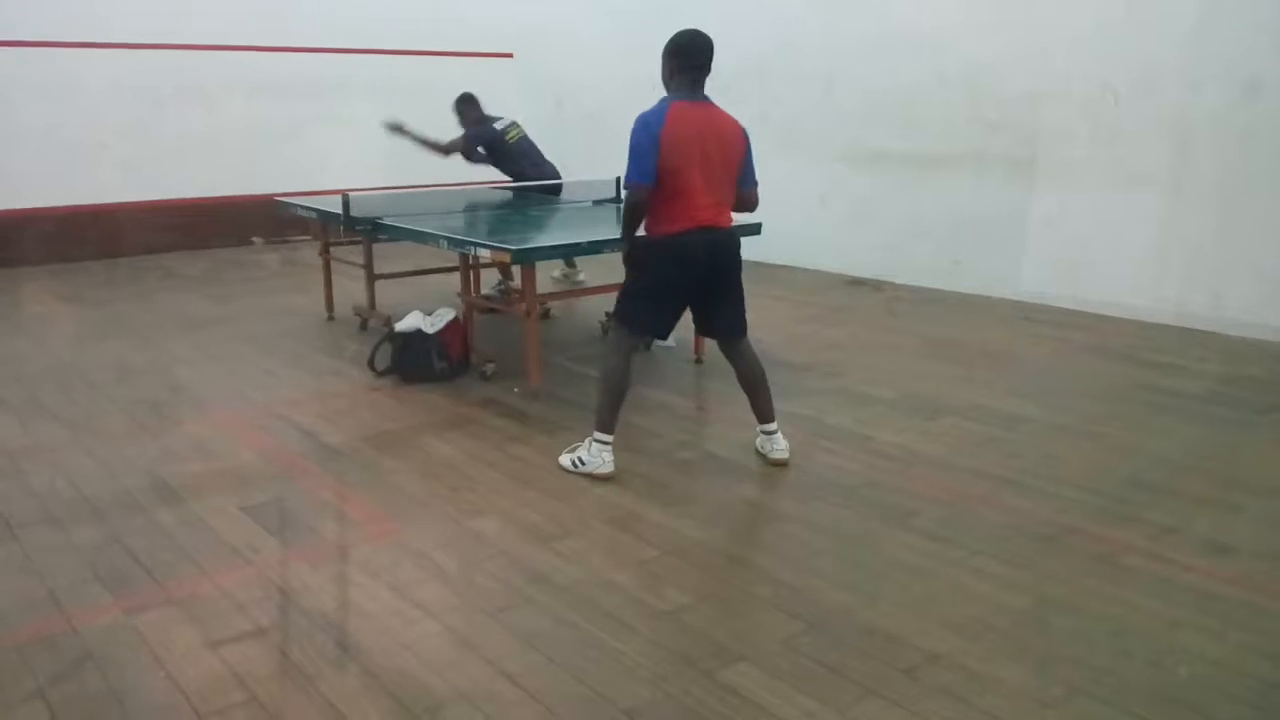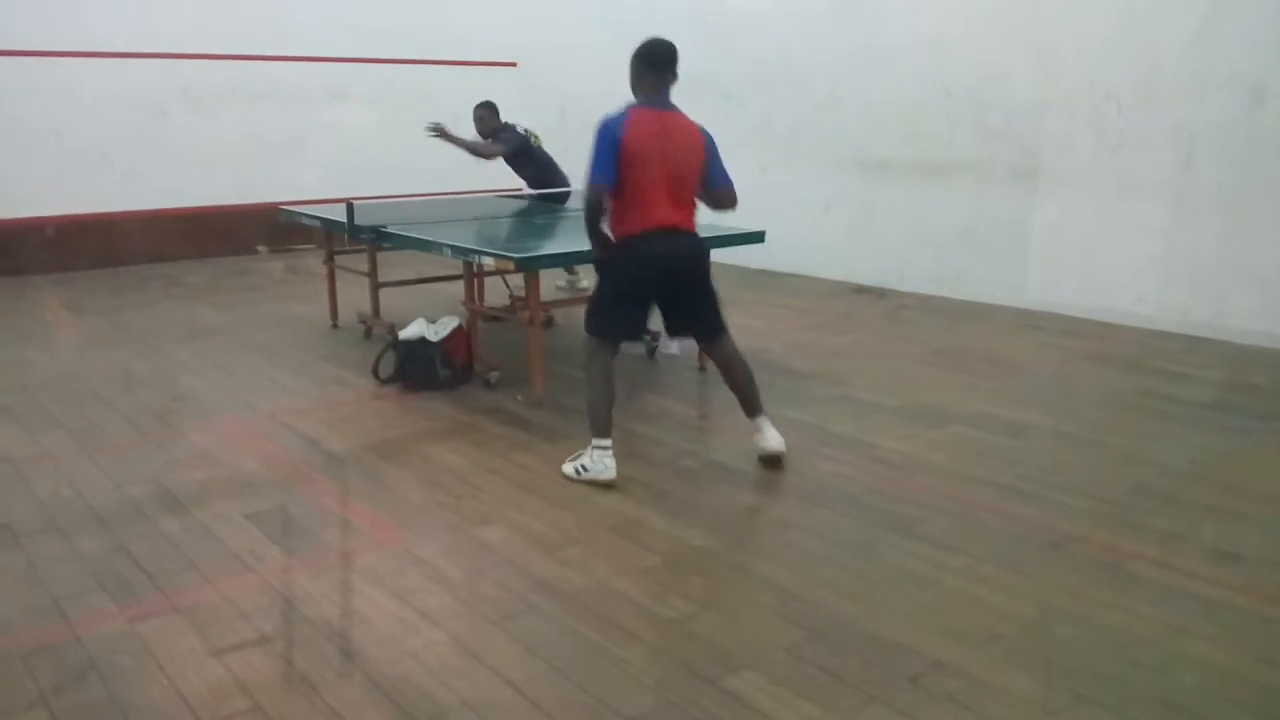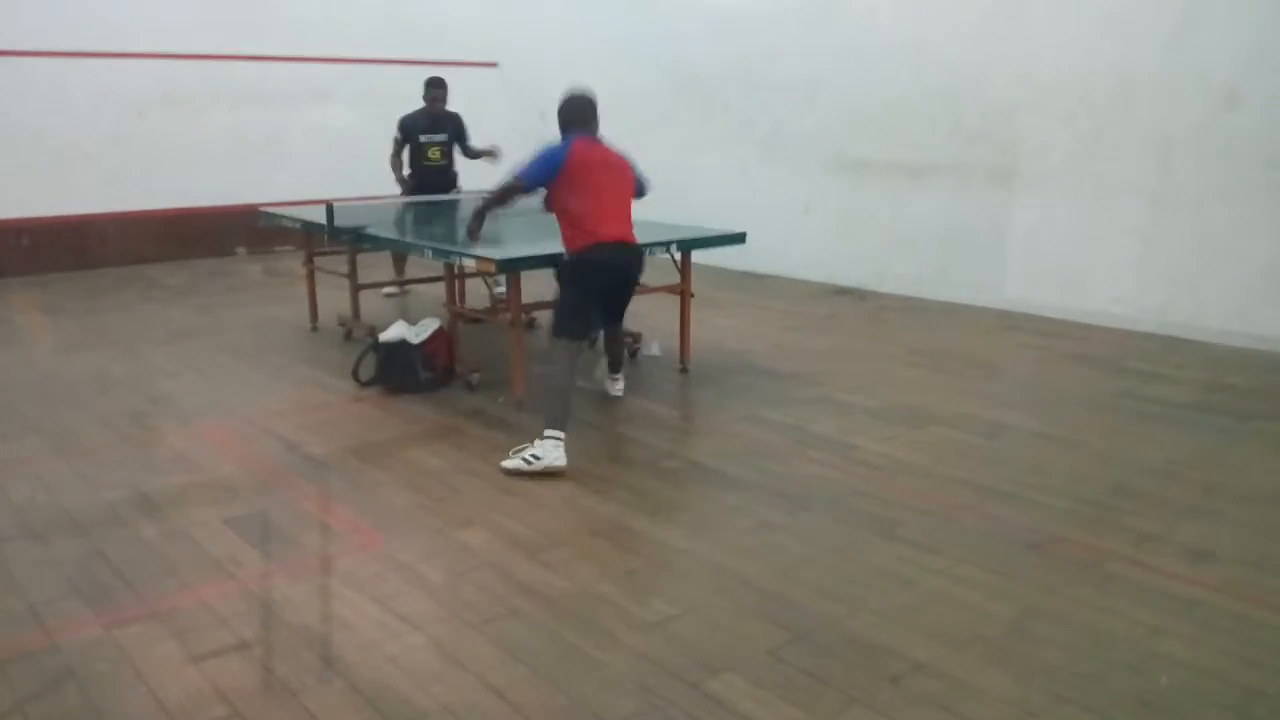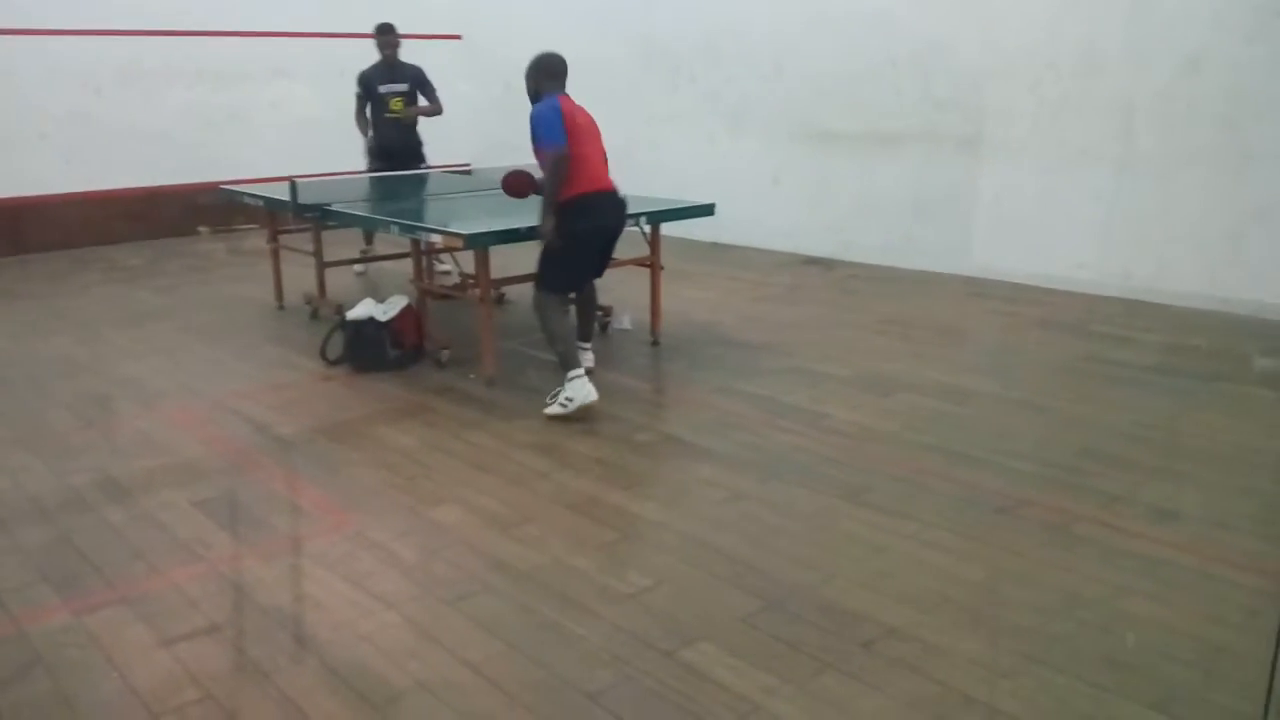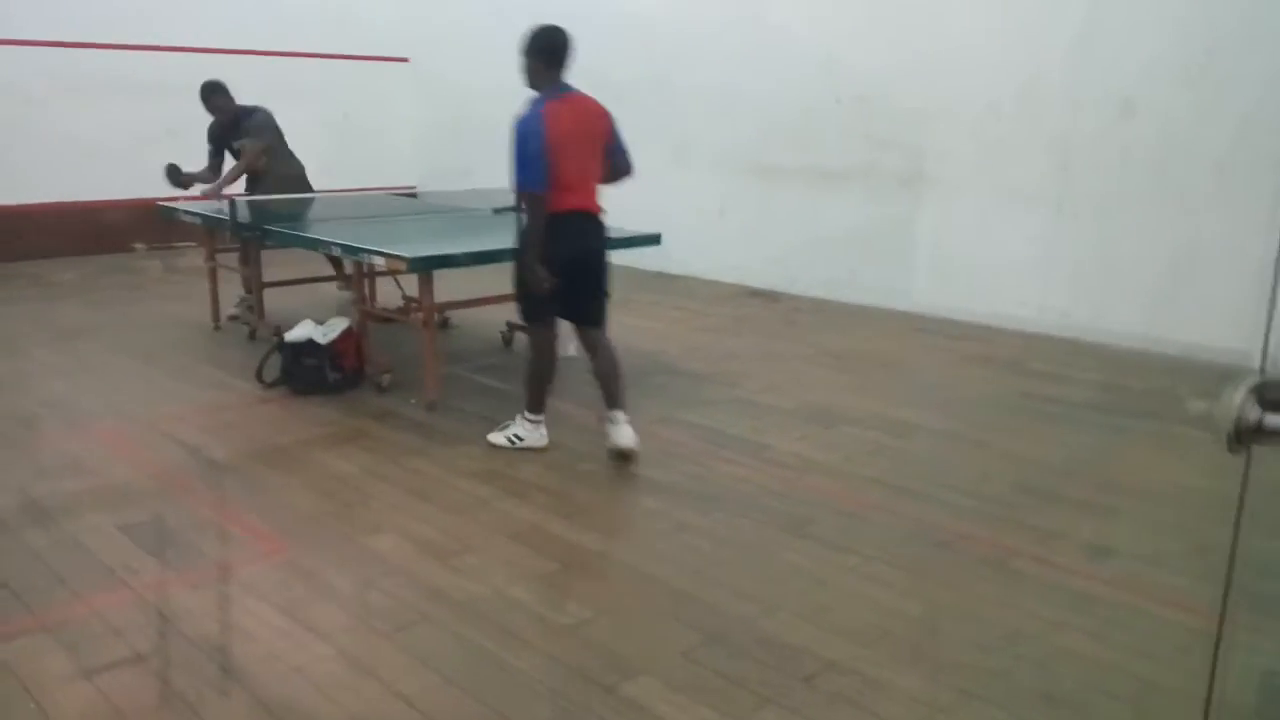
dt=0.7s
person 1, frame 1
left shoulder: (653, 122)
right shoulder: (734, 128)
left elbow: (638, 196)
right elbow: (748, 201)
left wrist: (628, 239)
left hip: (671, 248)
right hip: (721, 245)
left knee: (621, 342)
right knee: (735, 343)
left ankle: (600, 448)
right ankle: (772, 436)
person 1, frame 2
left shoulder: (616, 127)
right shoulder: (696, 135)
left elbow: (596, 196)
right elbow: (724, 200)
left wrist: (595, 237)
left hip: (633, 250)
right hip: (684, 248)
left knee: (600, 346)
right knee: (718, 343)
left ankle: (599, 454)
right ankle: (764, 429)
person 1, frame 3
left shoulder: (563, 154)
right shoulder: (620, 161)
left elbow: (518, 185)
left wrist: (478, 214)
left hip: (590, 259)
right hip: (629, 255)
left knee: (565, 346)
right knee: (611, 318)
left ankle: (551, 443)
right ankle: (614, 377)
person 1, frame 4
left shoulder: (545, 111)
right shoulder: (580, 113)
left elbow: (558, 159)
left wrist: (548, 211)
right wrist: (550, 186)
left hip: (580, 211)
right hip: (611, 206)
left knee: (549, 298)
right knee: (583, 281)
left ankle: (577, 381)
right ankle: (583, 350)
person 1, frame 5
left shoulder: (533, 122)
right shoulder: (596, 111)
left elbow: (535, 199)
right elbow: (621, 168)
left wrist: (533, 259)
left hip: (552, 233)
right hip: (588, 228)
left knee: (542, 330)
right knee: (594, 331)
left ankle: (533, 424)
right ankle: (619, 423)
person 2, frame 1
left shoulder: (482, 131)
right shoulder: (505, 122)
left elbow: (445, 149)
left wrist: (407, 132)
right wrist: (483, 157)
left hip: (534, 184)
right hip: (551, 178)
left ankle: (508, 284)
right ankle: (572, 270)
person 2, frame 2
left shoulder: (509, 135)
right shoulder: (505, 131)
left elbow: (488, 153)
left wrist: (450, 137)
left hip: (554, 189)
right hip: (554, 188)
right ankle: (574, 277)
person 2, frame 3
left shoulder: (454, 121)
right shoulder: (409, 122)
left elbow: (466, 151)
right elbow: (396, 154)
left wrist: (484, 152)
right wrist: (399, 176)
left hip: (447, 186)
right hip: (417, 187)
right ankle: (398, 280)
person 2, frame 4
left shoulder: (414, 73)
right shoulder: (367, 77)
left elbow: (438, 107)
right elbow: (360, 113)
left wrist: (417, 111)
right wrist: (368, 137)
left hip: (410, 149)
right hip: (381, 150)
right ankle: (366, 252)
person 2, frame 5
left shoulder: (258, 118)
right shoulder: (216, 130)
left elbow: (252, 159)
right elbow: (213, 170)
left wrist: (219, 186)
right wrist: (192, 177)
left hip: (289, 178)
right hip: (258, 185)
left ankle: (345, 279)
right ankle: (250, 297)
